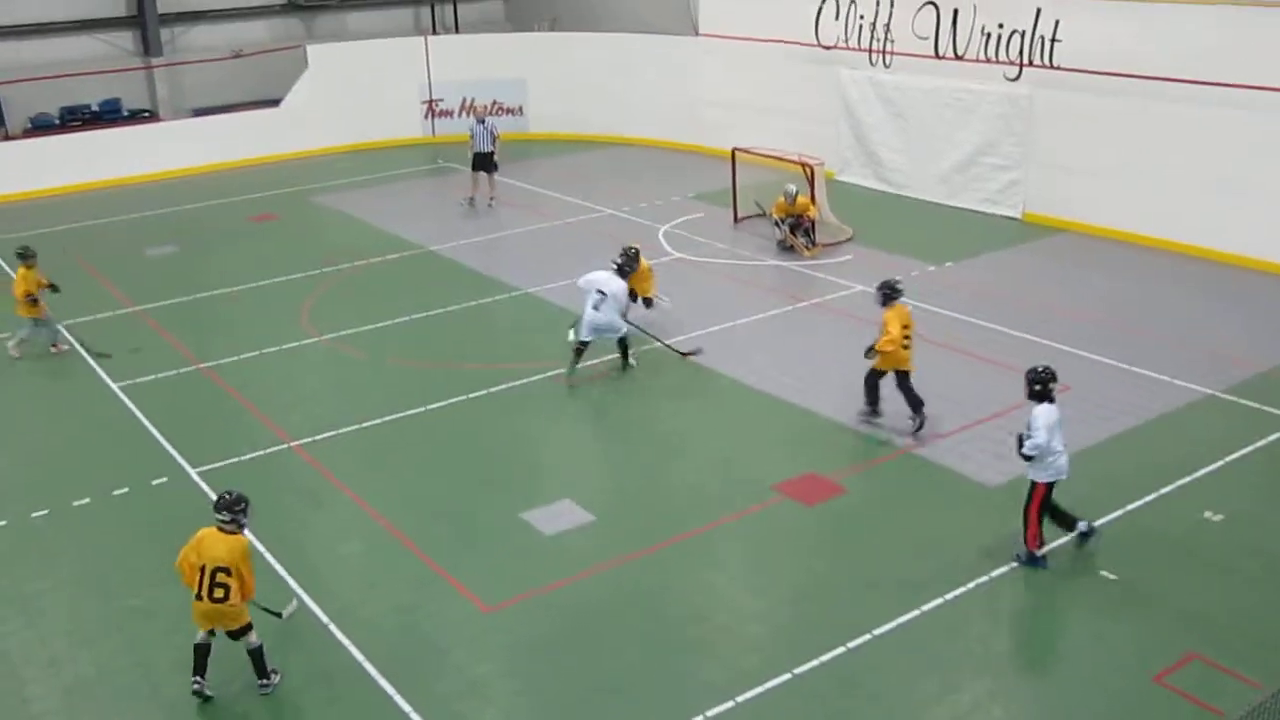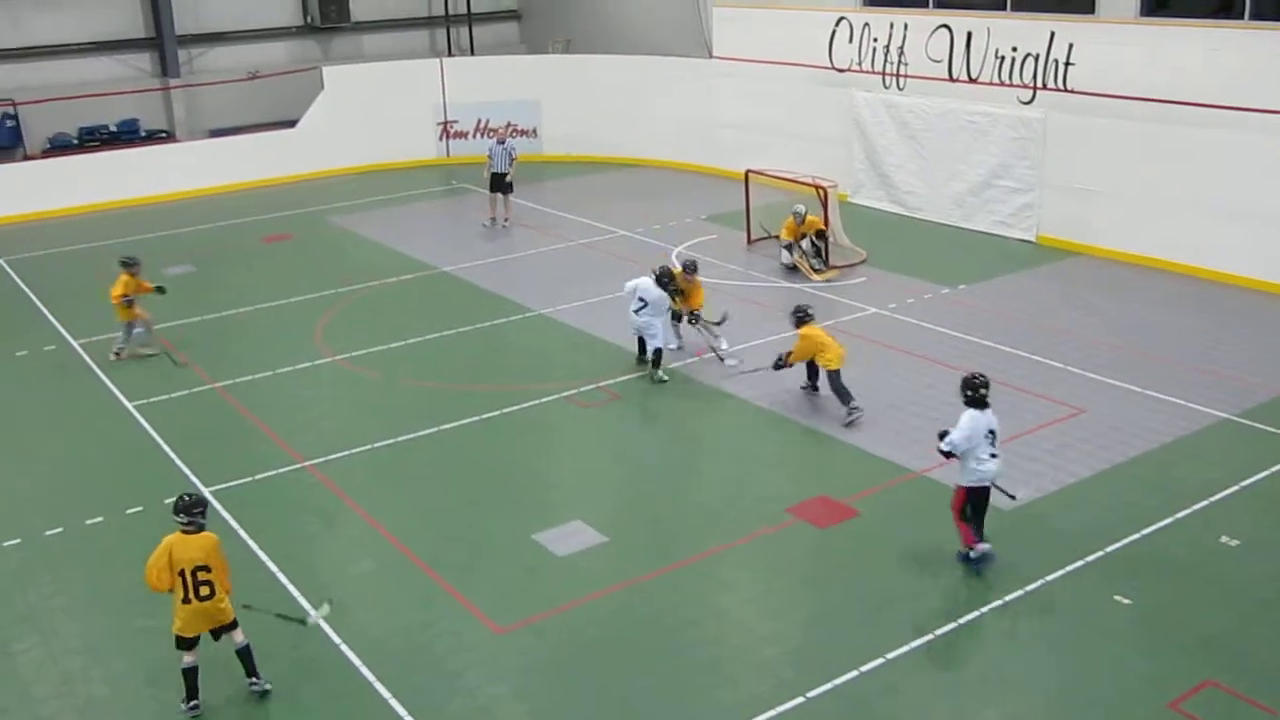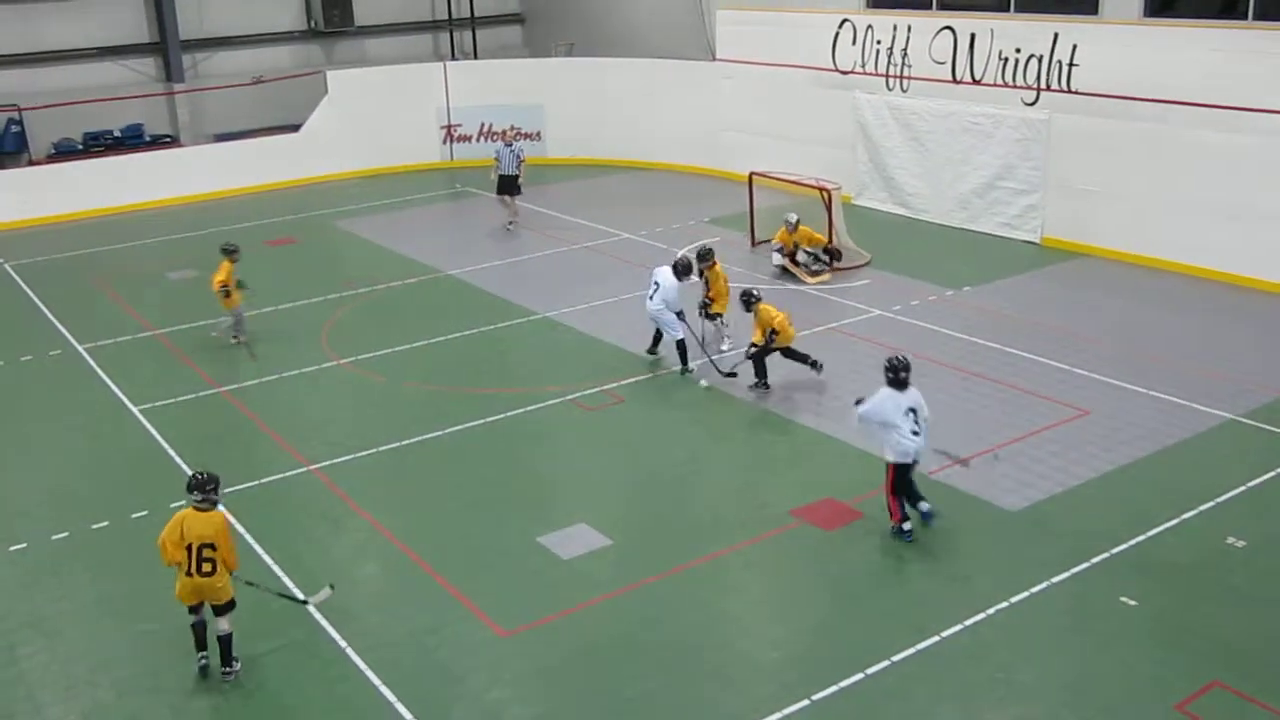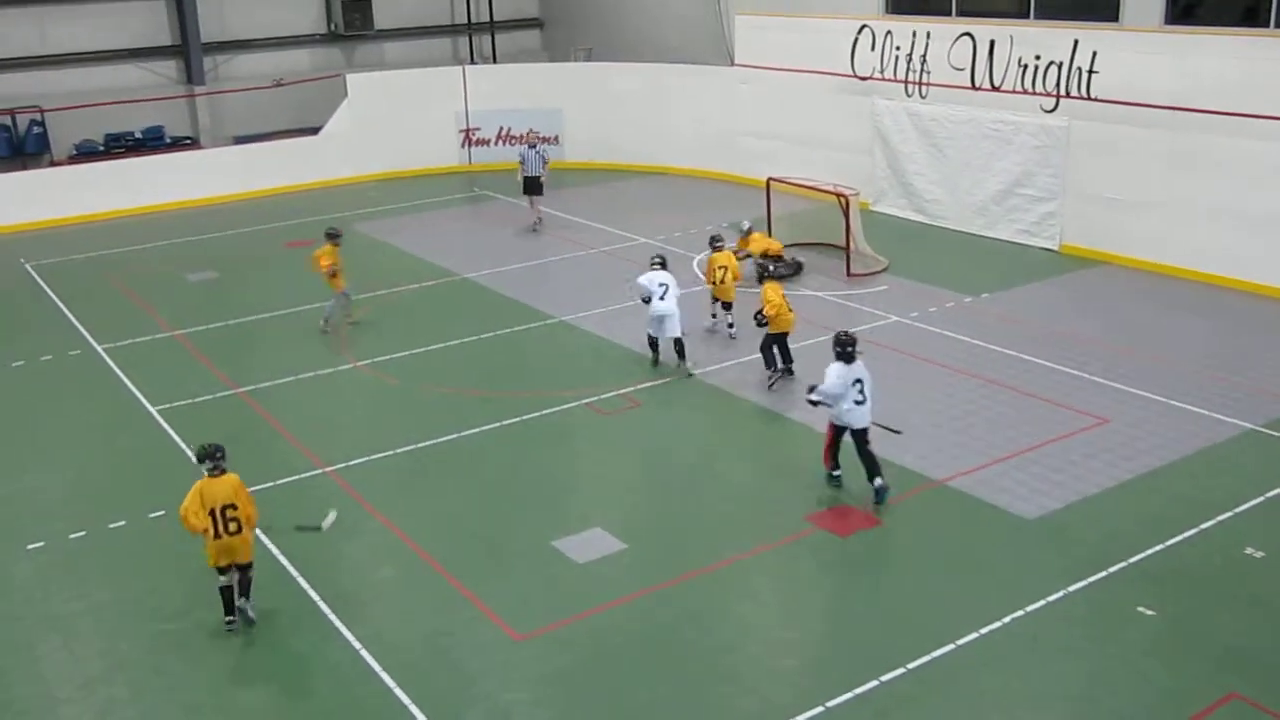
dt=0.5s
person 1, frame 1
left shoulder: (203, 535)
right shoulder: (241, 544)
left elbow: (184, 563)
right elbow: (247, 580)
right wrist: (246, 594)
left hip: (201, 603)
right hip: (228, 605)
left knee: (204, 633)
right knee: (250, 637)
left ankle: (198, 679)
right ankle: (265, 679)
person 1, frame 2
left shoulder: (170, 543)
right shoulder: (210, 540)
left elbow: (154, 573)
right elbow: (222, 572)
left wrist: (171, 587)
right wrist: (224, 591)
left hip: (187, 609)
right hip: (215, 603)
left knee: (188, 653)
right knee: (236, 633)
left ankle: (192, 701)
right ankle: (254, 679)
person 1, frame 3
left shoulder: (182, 517)
right shoulder: (220, 519)
left elbow: (166, 543)
right elbow: (228, 552)
left wrist: (178, 562)
right wrist: (230, 569)
left hip: (189, 581)
right hip: (216, 580)
left knee: (196, 614)
right knee: (223, 620)
left ankle: (202, 655)
right ankle: (227, 667)
person 1, frame 4
left shoulder: (200, 488)
right shoulder: (235, 481)
left elbow: (188, 514)
right elbow: (248, 509)
left wrist: (204, 529)
right wrist: (250, 527)
left hip: (216, 542)
right hip: (239, 538)
left knee: (225, 575)
right knee: (244, 572)
left ankle: (230, 617)
right ankle: (243, 600)
person 2, frame 1
left shoulder: (1040, 412)
right shoulder: (1048, 406)
left elbow: (1039, 442)
left wrist: (1025, 448)
right wrist: (1026, 442)
left hip: (1045, 469)
right hip: (1053, 464)
left knee: (1033, 510)
right knee: (1044, 504)
left ankle: (1035, 553)
right ankle: (1082, 528)
person 2, frame 2
left shoulder: (970, 416)
right shoulder: (990, 414)
left elbow: (956, 441)
left wrist: (944, 443)
right wrist: (957, 451)
left hip: (973, 473)
right hip: (990, 469)
left knee: (959, 511)
right knee: (978, 512)
left ankle: (980, 548)
right ankle: (975, 554)
person 2, frame 3
left shoulder: (884, 395)
right shoulder: (914, 392)
left elbow: (864, 413)
right elbow: (924, 417)
left wrist: (860, 406)
left hip: (898, 448)
right hip: (916, 444)
left knee: (893, 487)
right knee: (905, 481)
left ankle: (904, 527)
right ankle: (923, 508)
person 2, frame 4
left shoulder: (835, 369)
right shoulder: (860, 365)
left elbow: (830, 389)
left wrist: (814, 395)
left hip: (842, 414)
right hip: (862, 413)
left knee: (832, 442)
right knee: (864, 450)
left ankle: (835, 474)
right ankle: (878, 483)
